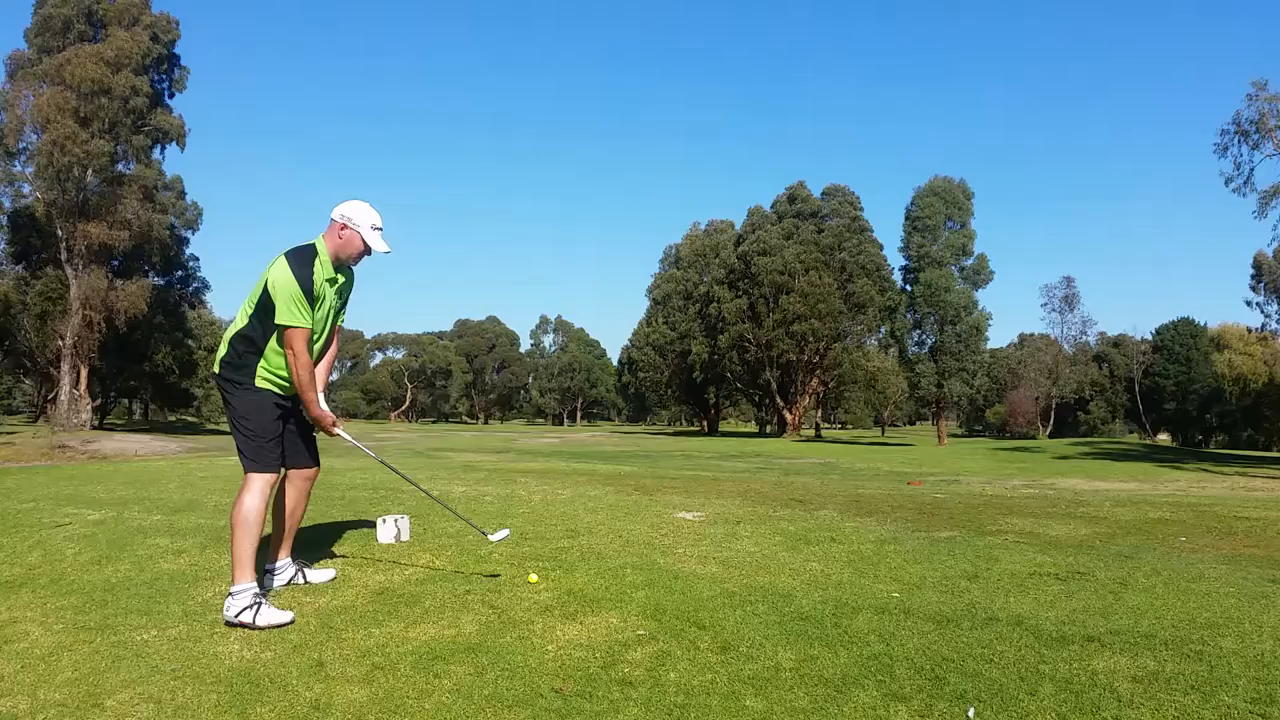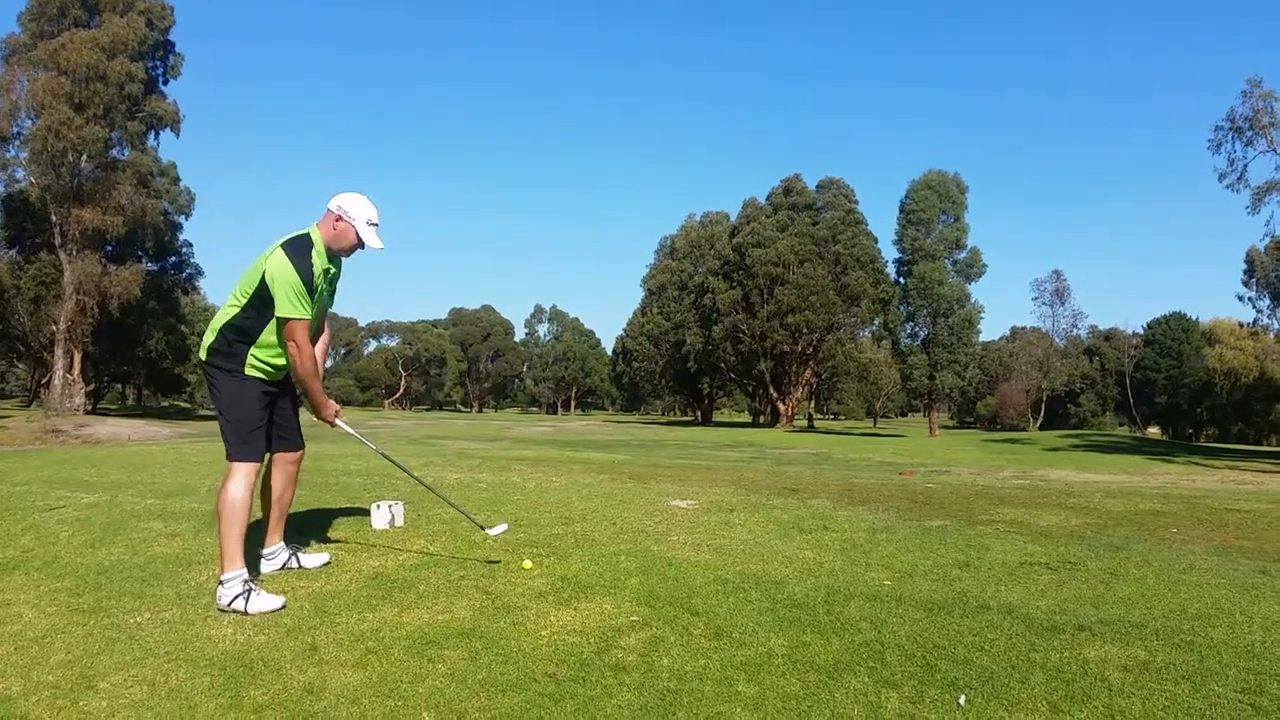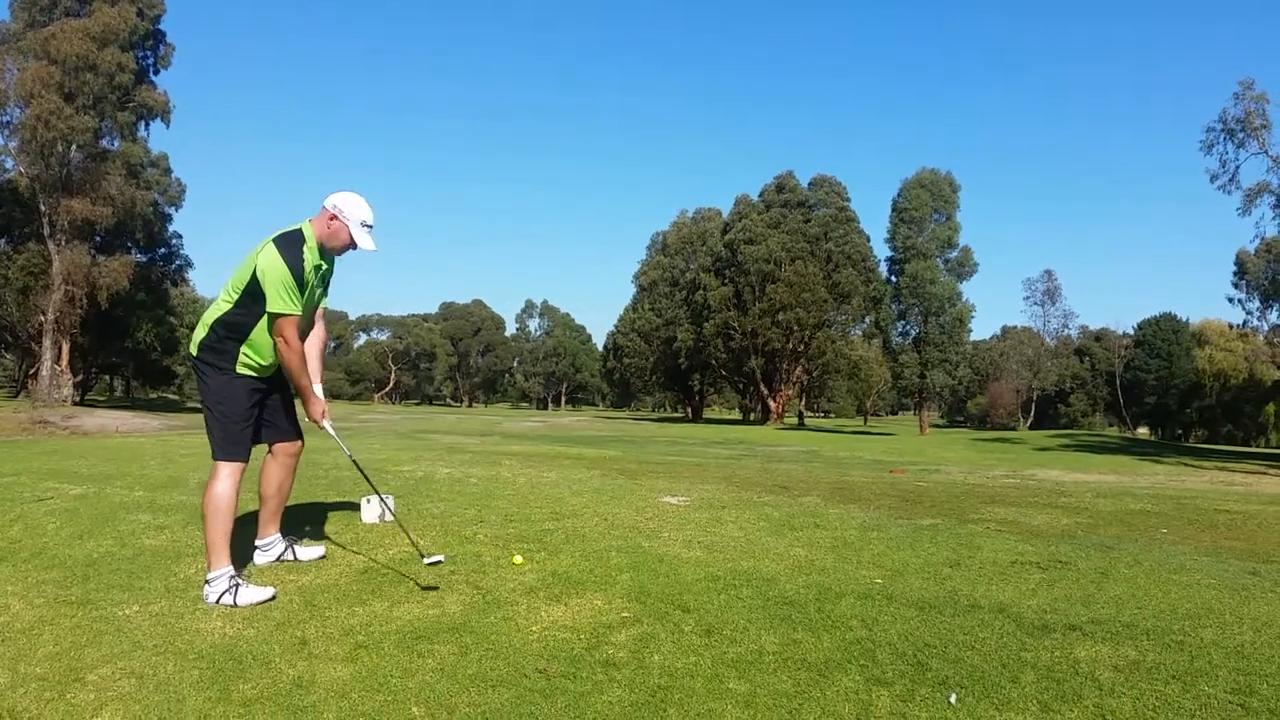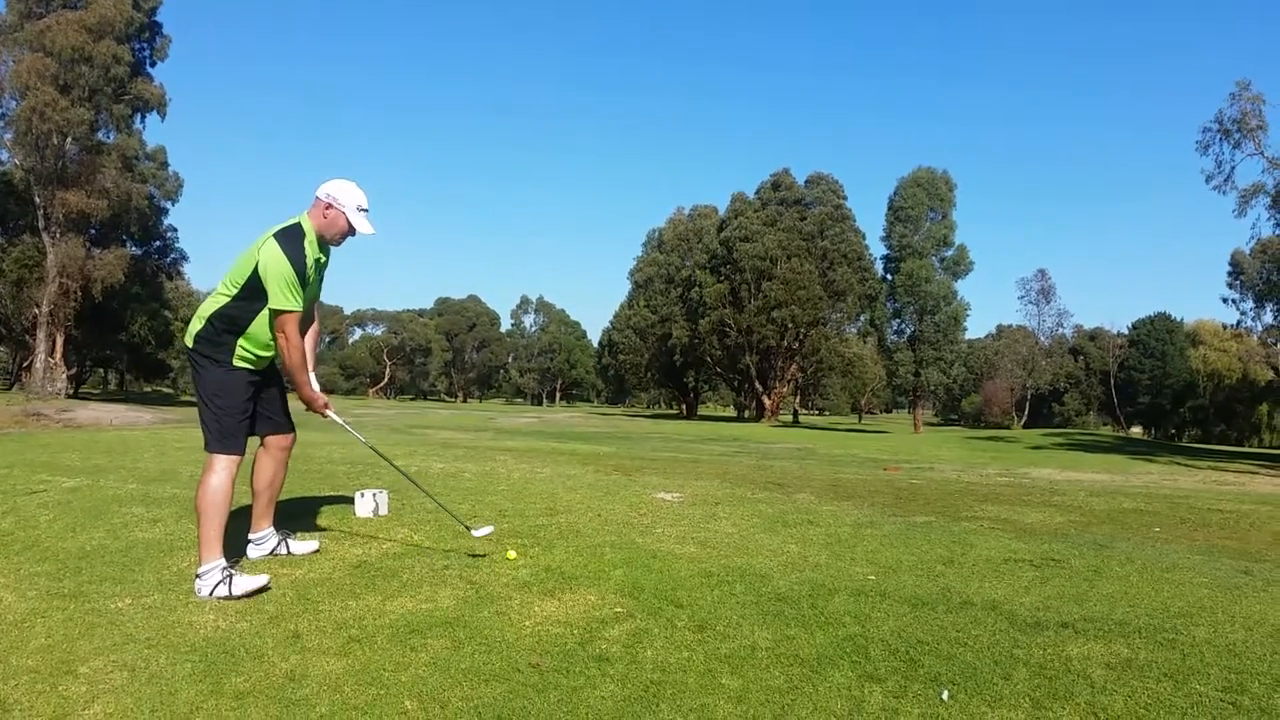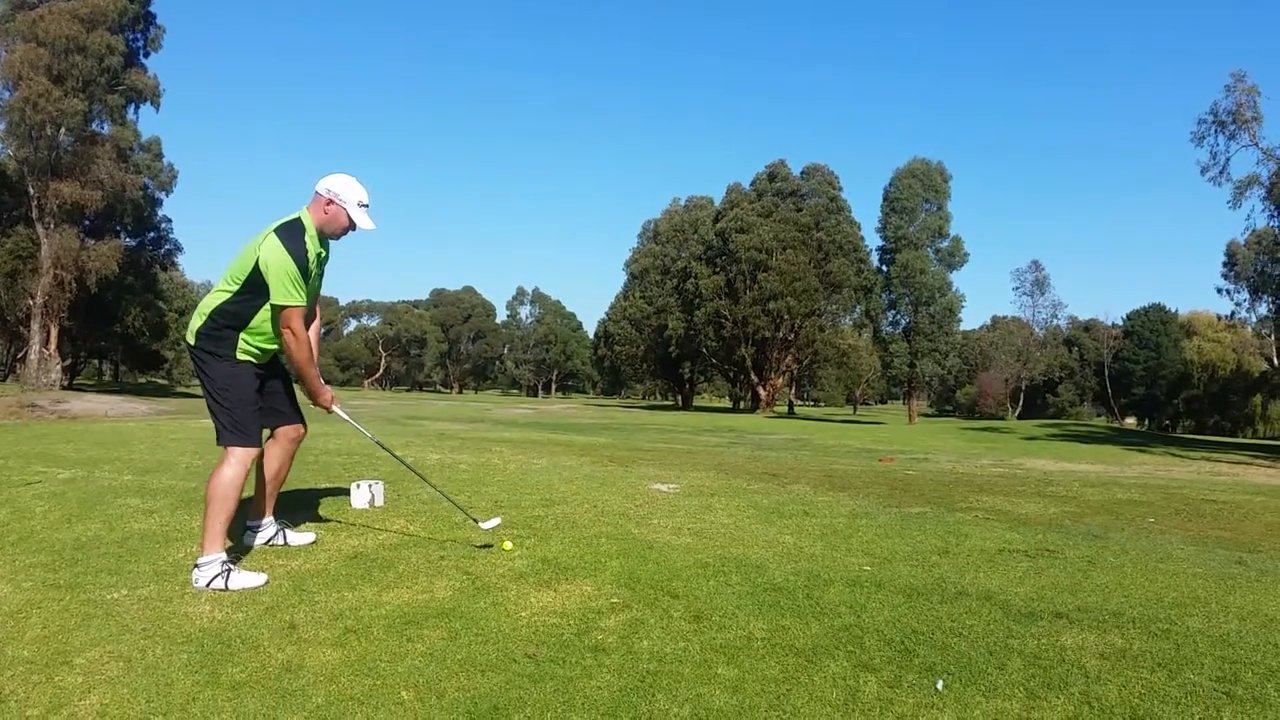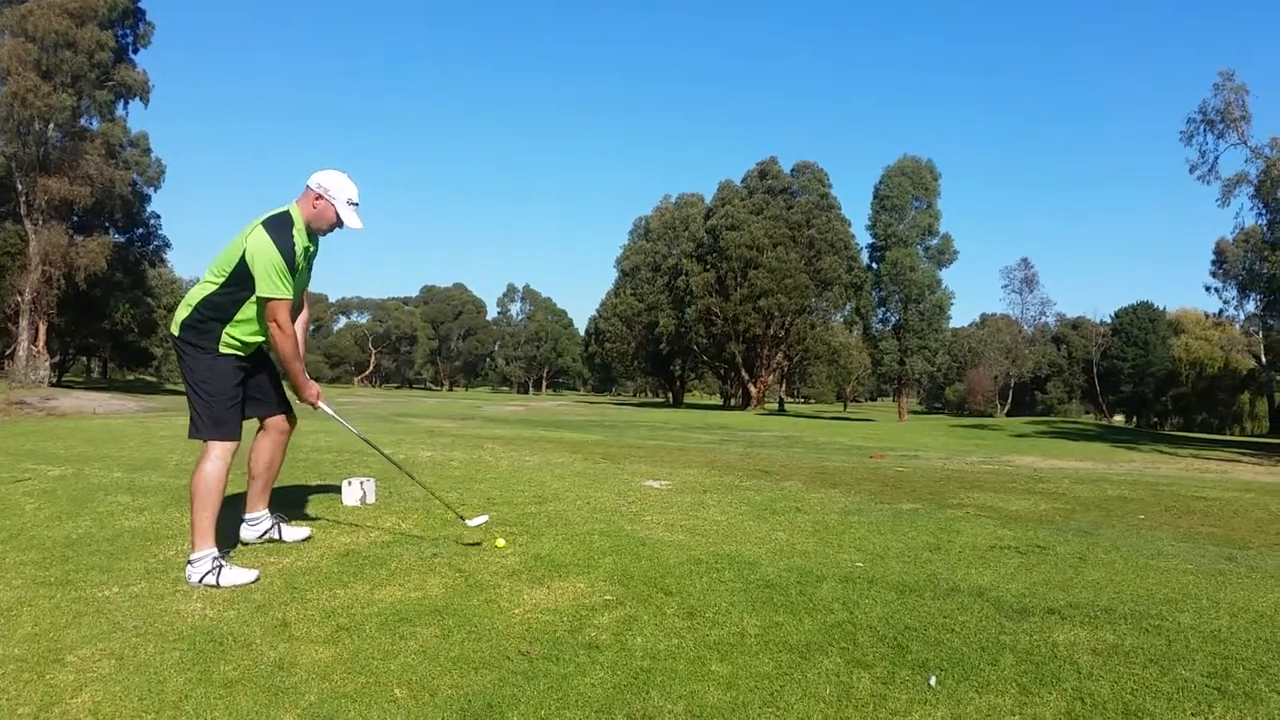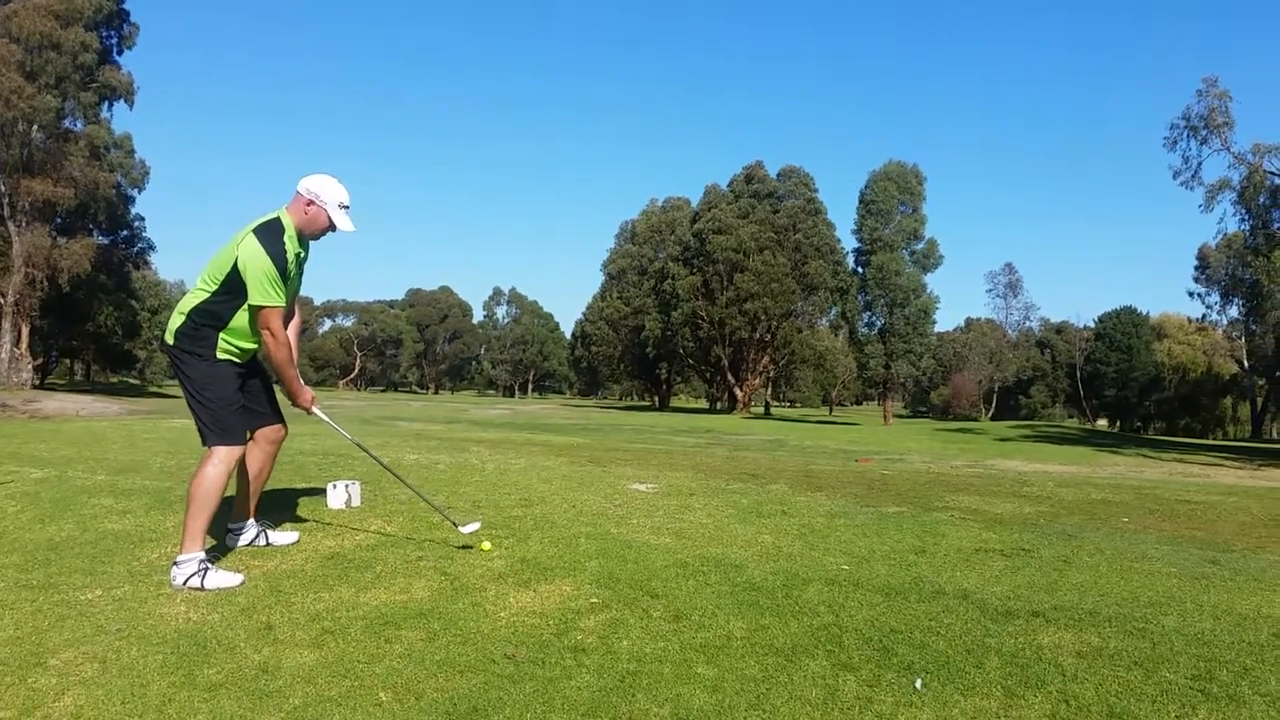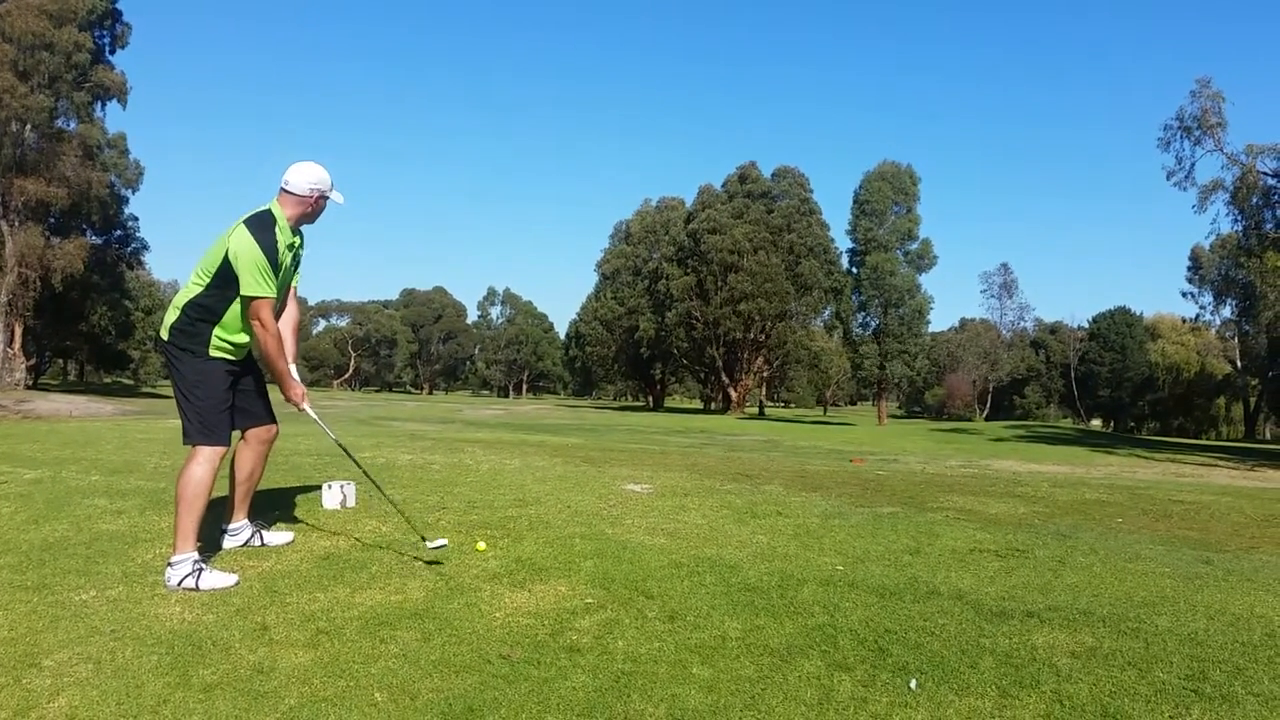
dt=0.7s
person 1, frame 1
left shoulder: (343, 276)
right shoulder: (295, 270)
left elbow: (329, 337)
right elbow: (296, 350)
left wrist: (319, 396)
right wrist: (315, 409)
left hip: (286, 383)
right hip: (249, 377)
left knee: (303, 469)
right knee: (261, 476)
left ankle: (280, 565)
right ankle: (241, 595)
person 1, frame 2
left shoulder: (329, 261)
right shoulder: (293, 260)
left elbow: (319, 328)
right elbow: (297, 343)
left wrist: (316, 389)
right wrist: (319, 401)
left hip: (270, 367)
right hip: (235, 364)
left knee: (288, 454)
right knee: (245, 463)
left ankle: (273, 550)
right ankle: (233, 582)
person 1, frame 3
left shoulder: (323, 259)
right shoulder: (284, 256)
left elbow: (314, 326)
right elbow: (286, 338)
left wrist: (317, 389)
right wrist: (308, 396)
left hip: (263, 364)
right hip: (225, 360)
left knee: (287, 446)
right knee: (231, 461)
left ankle: (268, 542)
right ankle: (219, 578)
person 1, frame 4
left shoulder: (317, 250)
right shoulder: (286, 250)
left elbow: (308, 318)
right elbow: (287, 335)
left wrist: (309, 379)
right wrist: (306, 393)
left hip: (254, 354)
right hip: (219, 353)
left knee: (280, 439)
right knee: (226, 455)
left ankle: (262, 536)
right ankle: (211, 571)
person 1, frame 5
left shoulder: (317, 244)
right shoulder: (286, 246)
left elbow: (310, 315)
right elbow: (292, 329)
left wrist: (312, 378)
right wrist: (316, 387)
left hip: (257, 348)
right hip: (221, 347)
left knee: (290, 429)
right knee: (242, 448)
left ankle: (262, 524)
right ankle: (210, 563)
person 1, frame 6
left shoulder: (306, 238)
right shoulder: (274, 238)
left elbow: (298, 308)
right elbow: (278, 322)
left wrist: (300, 371)
right wrist: (301, 382)
left hip: (243, 342)
right hip: (206, 340)
left knee: (279, 421)
right knee: (221, 442)
left ankle: (255, 518)
right ankle: (203, 559)
person 1, frame 7
left shoulder: (296, 243)
right shoulder: (265, 247)
left elbow: (290, 313)
right elbow: (272, 331)
left wrist: (293, 378)
right wrist: (295, 388)
left hip: (234, 348)
right hip: (199, 346)
left knee: (270, 431)
right knee: (226, 447)
left ankle: (242, 526)
right ankle: (189, 561)
person 1, frame 8
left shoulder: (291, 238)
right shoulder: (256, 237)
left elbow: (287, 305)
right elbow: (262, 322)
left wrist: (291, 370)
right wrist: (286, 382)
left hip: (231, 346)
right hip: (195, 344)
left knee: (261, 430)
right knee: (210, 446)
left ankle: (236, 527)
right ankle: (183, 562)
